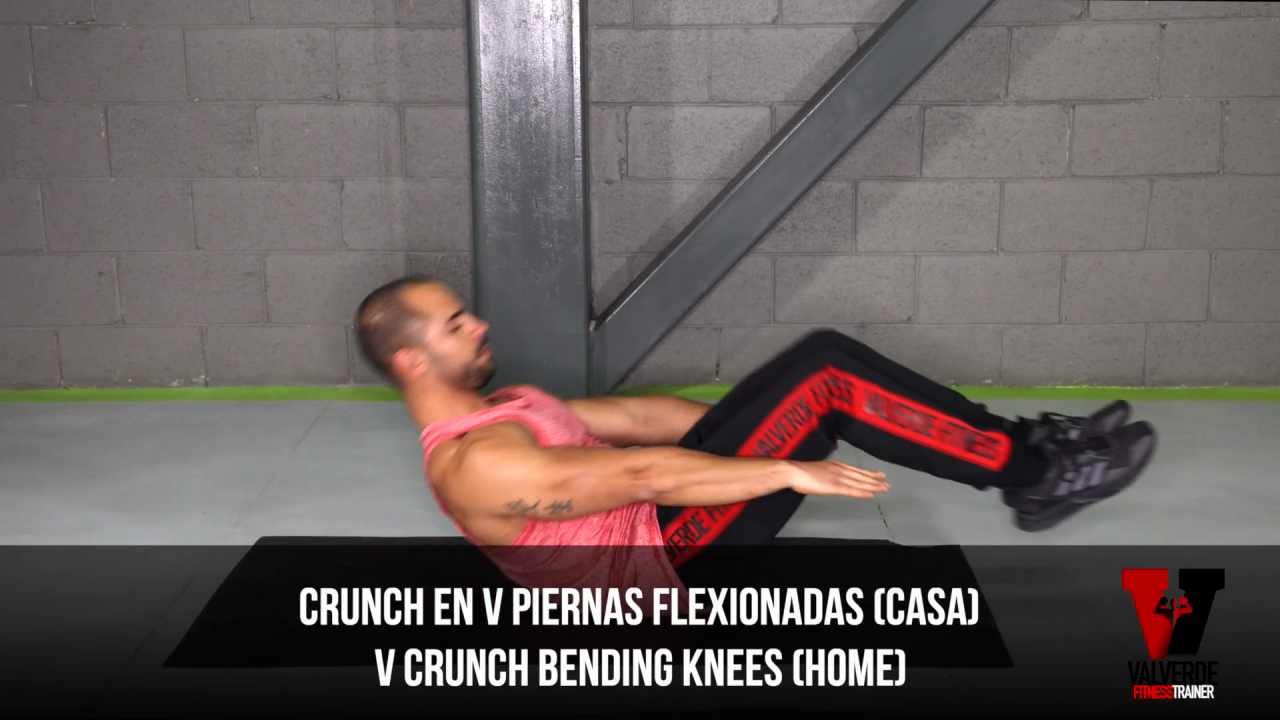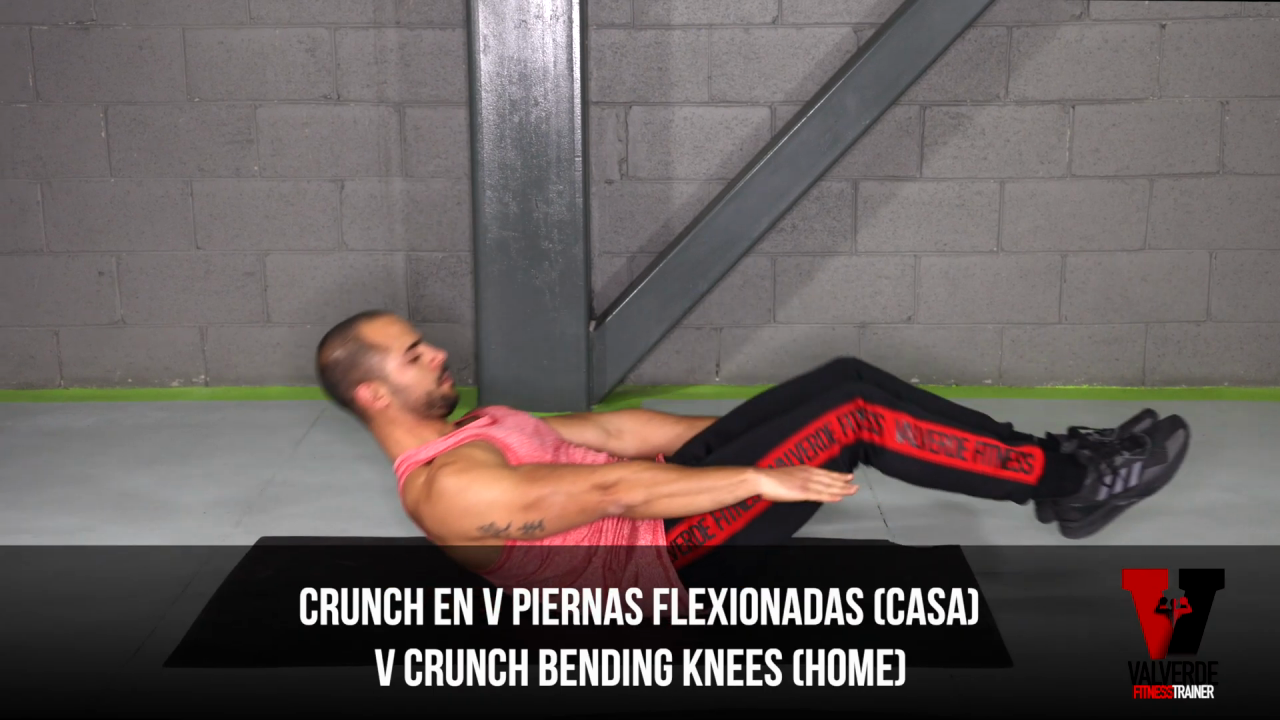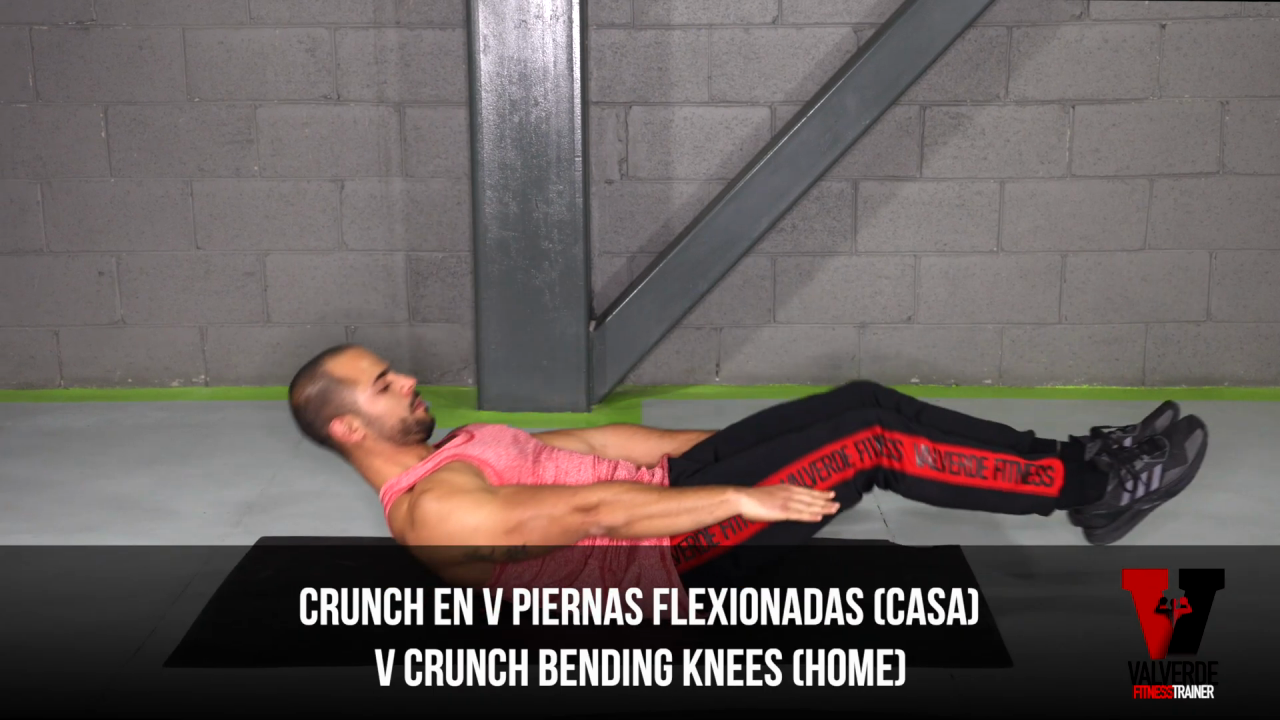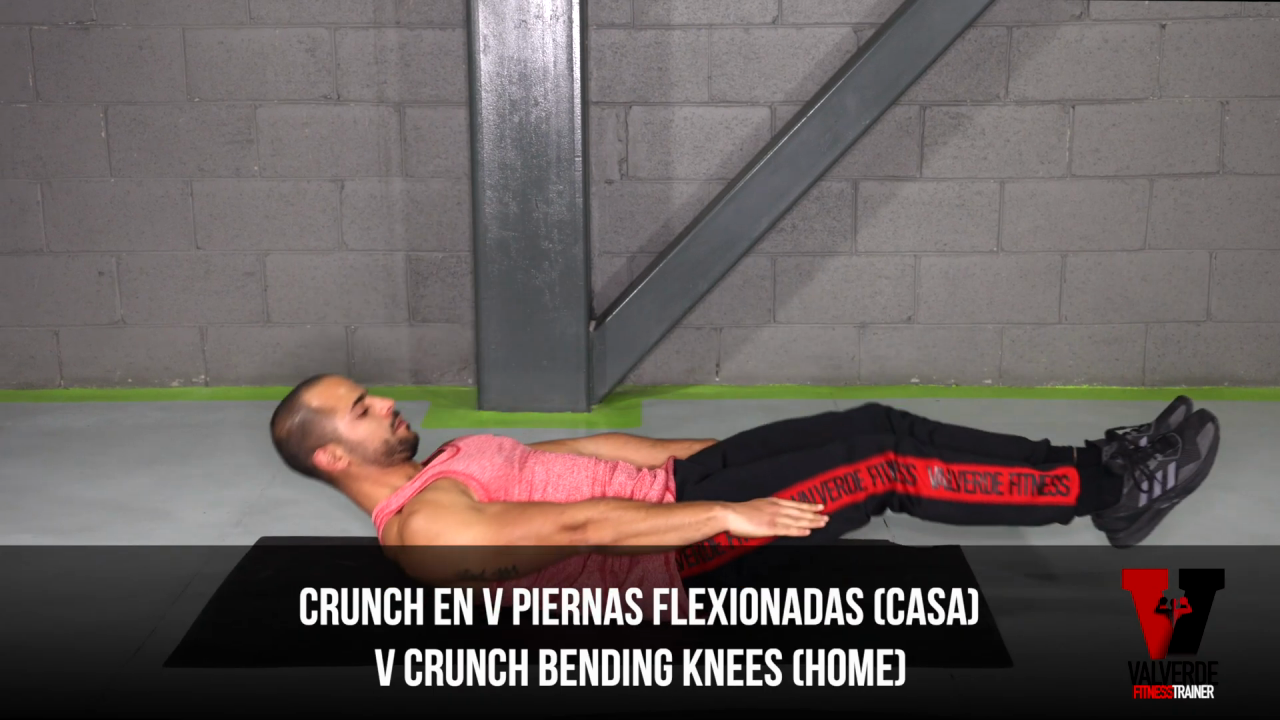
dt=0.2s
person 1, frame 1
left shoulder: (492, 410)
right shoulder: (476, 466)
left elbow: (633, 416)
right elbow: (637, 476)
left wrist: (782, 432)
right wrist: (789, 472)
left hip: (661, 516)
right hip: (671, 555)
left knee: (820, 358)
right knee: (825, 380)
left ankle: (1022, 451)
right ankle: (1029, 472)
person 1, frame 2
left shoulder: (466, 433)
right shoulder: (449, 489)
left elbow: (606, 431)
right elbow: (609, 494)
left wrist: (745, 435)
right wrist: (763, 478)
left hip: (659, 512)
right hip: (667, 555)
left knee: (842, 384)
right knee: (850, 418)
left ankle: (1056, 465)
right ankle: (1065, 482)
person 1, frame 3
left shoulder: (449, 456)
right shoulder: (433, 511)
left elbow: (589, 444)
right elbow: (591, 515)
left wrist: (721, 447)
right wrist: (740, 498)
left hip: (664, 493)
right hip: (673, 557)
left knee: (860, 406)
right knee: (869, 444)
left ankle: (1076, 466)
right ankle: (1090, 490)
person 1, frame 4
left shoulder: (439, 470)
right shoulder: (425, 529)
left elbow: (582, 450)
right elbow: (579, 530)
left wrist: (708, 457)
right wrist: (729, 511)
left hip: (672, 487)
right hip: (674, 556)
left knee: (872, 426)
right knee: (882, 468)
left ankle: (1091, 470)
right ankle: (1105, 494)
